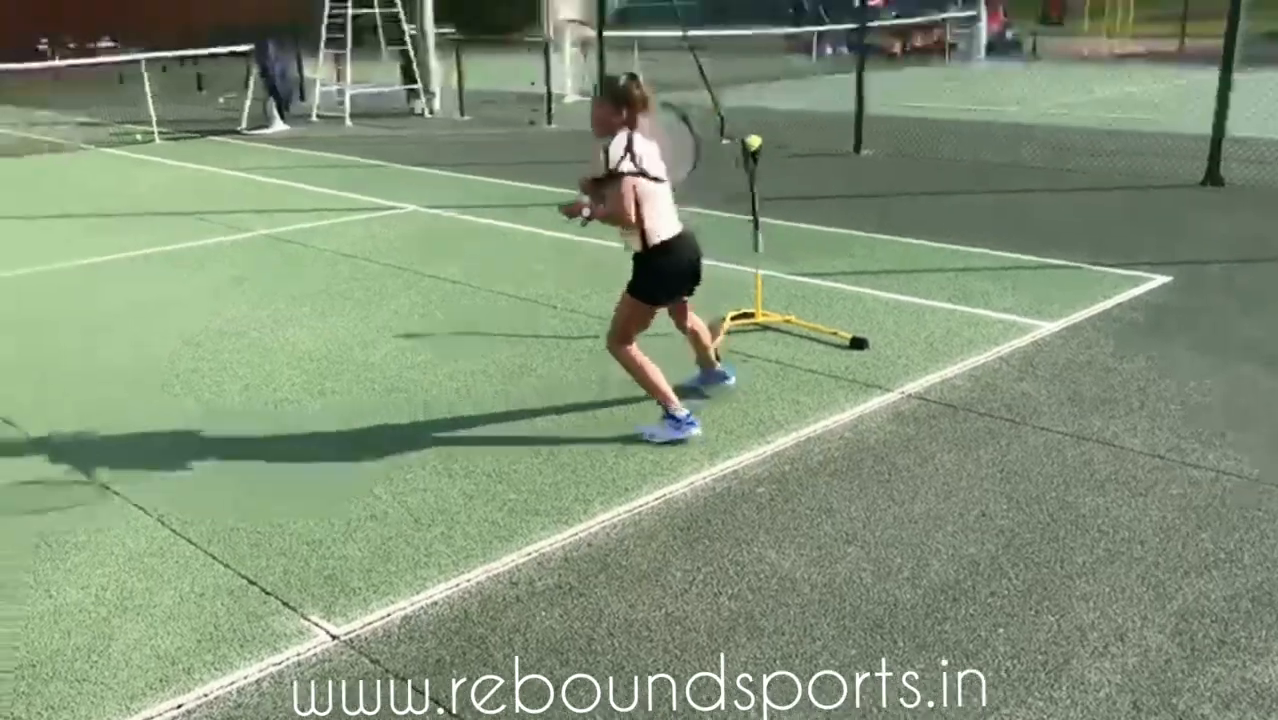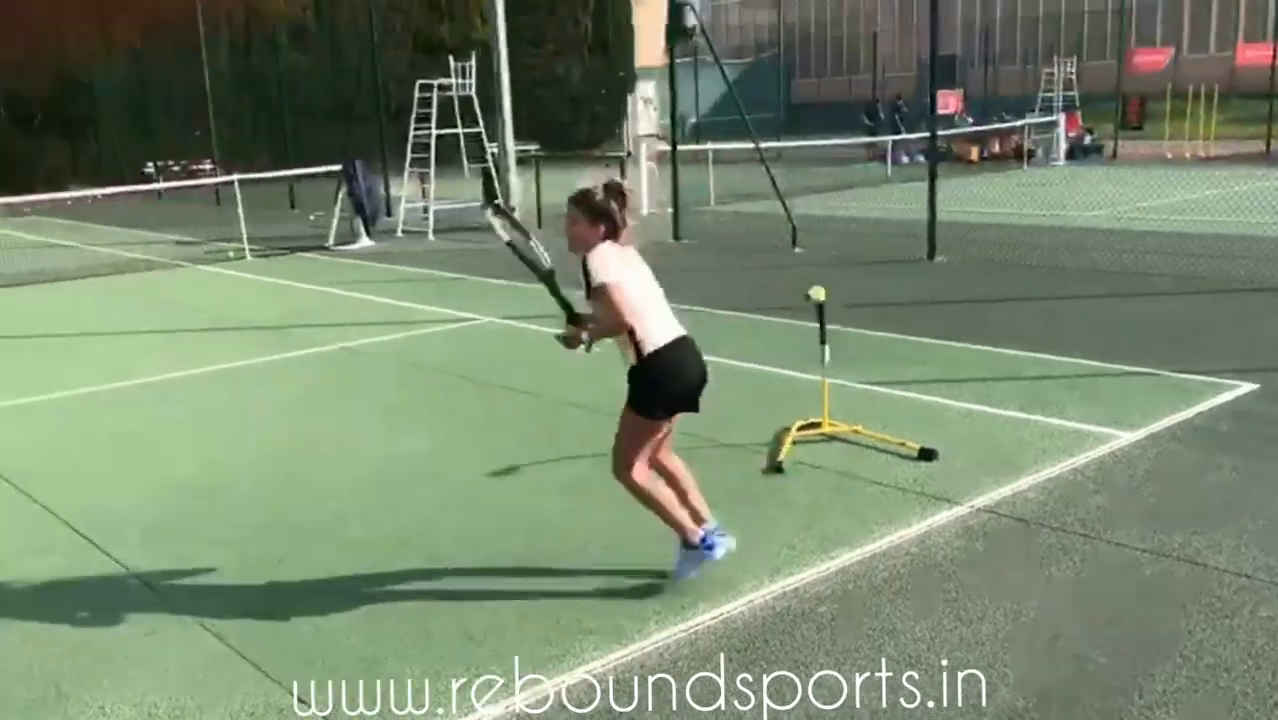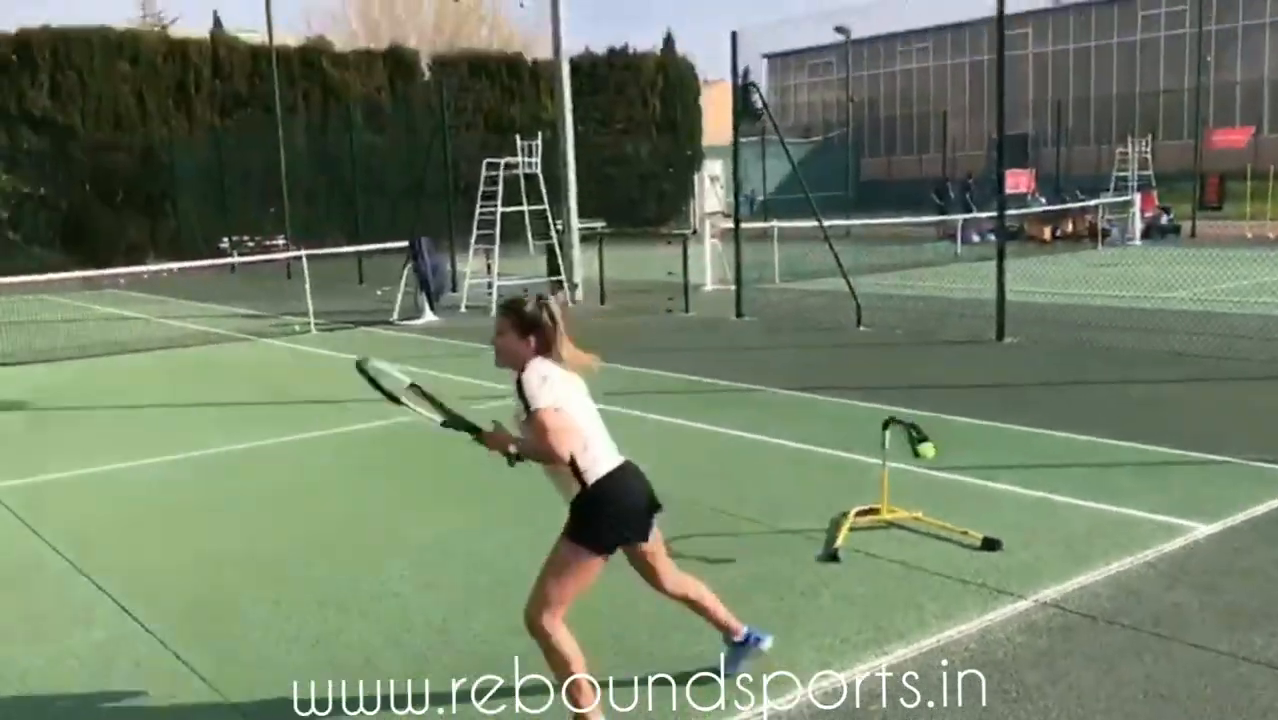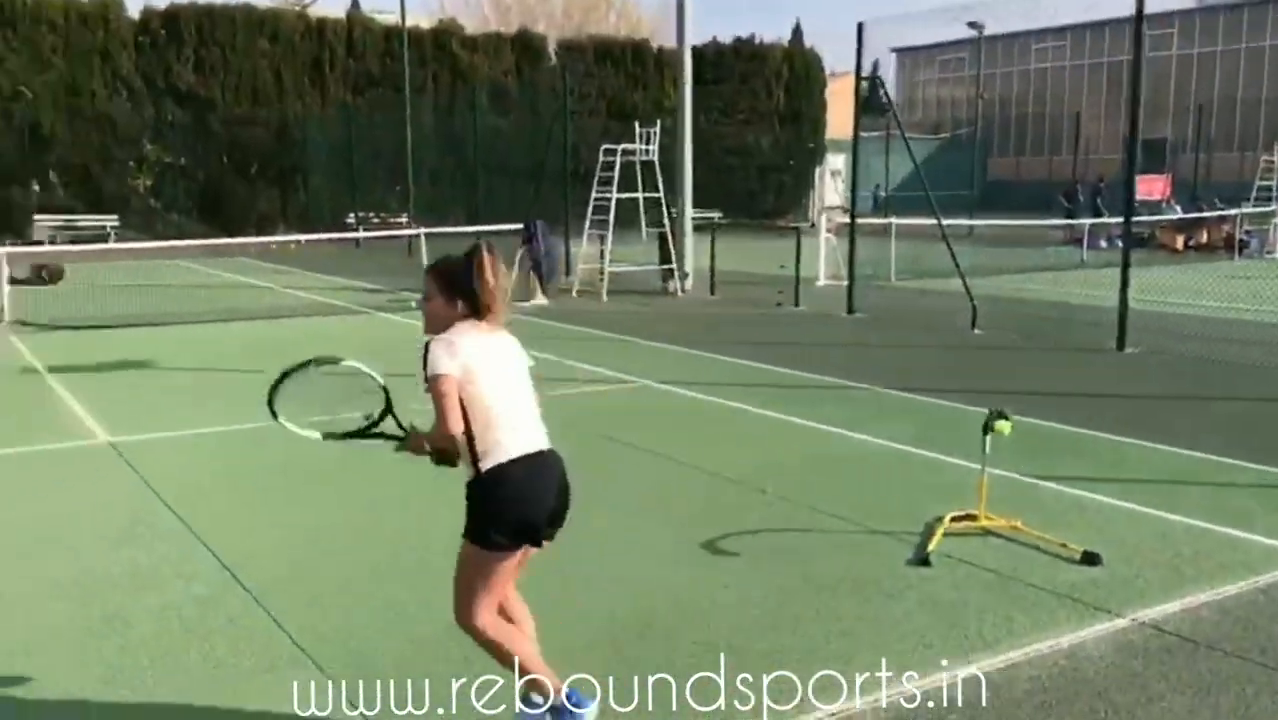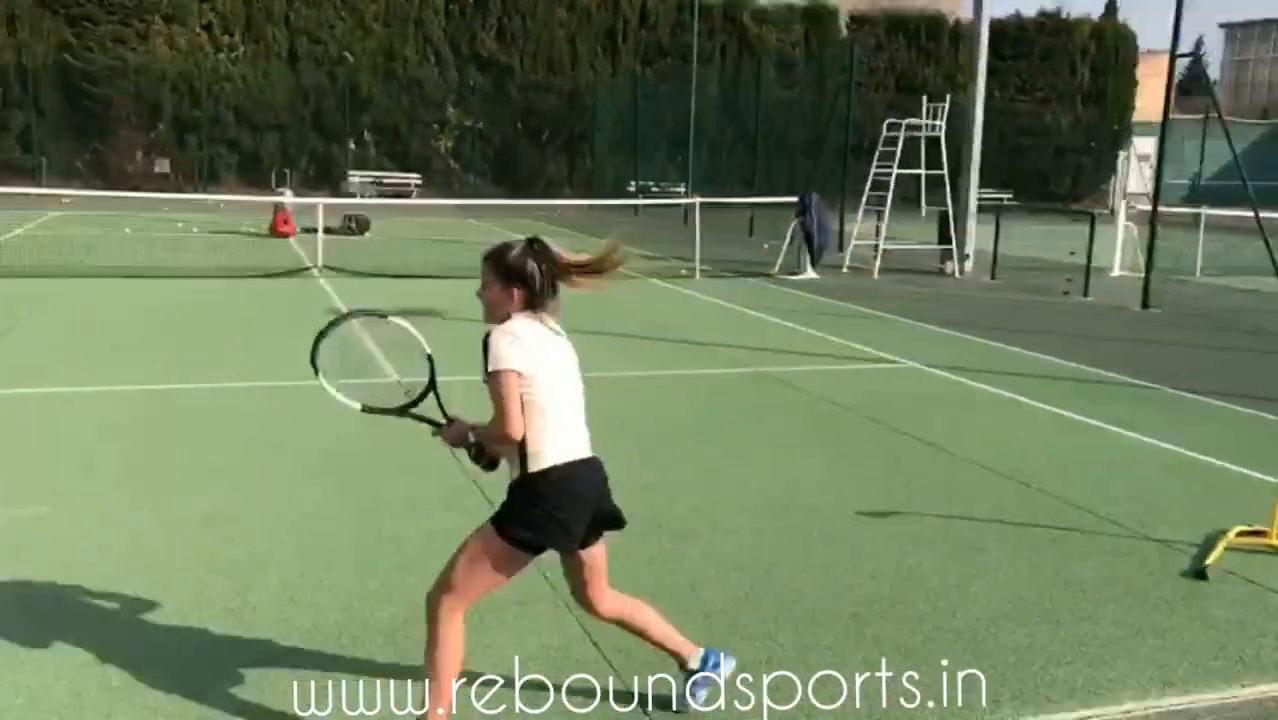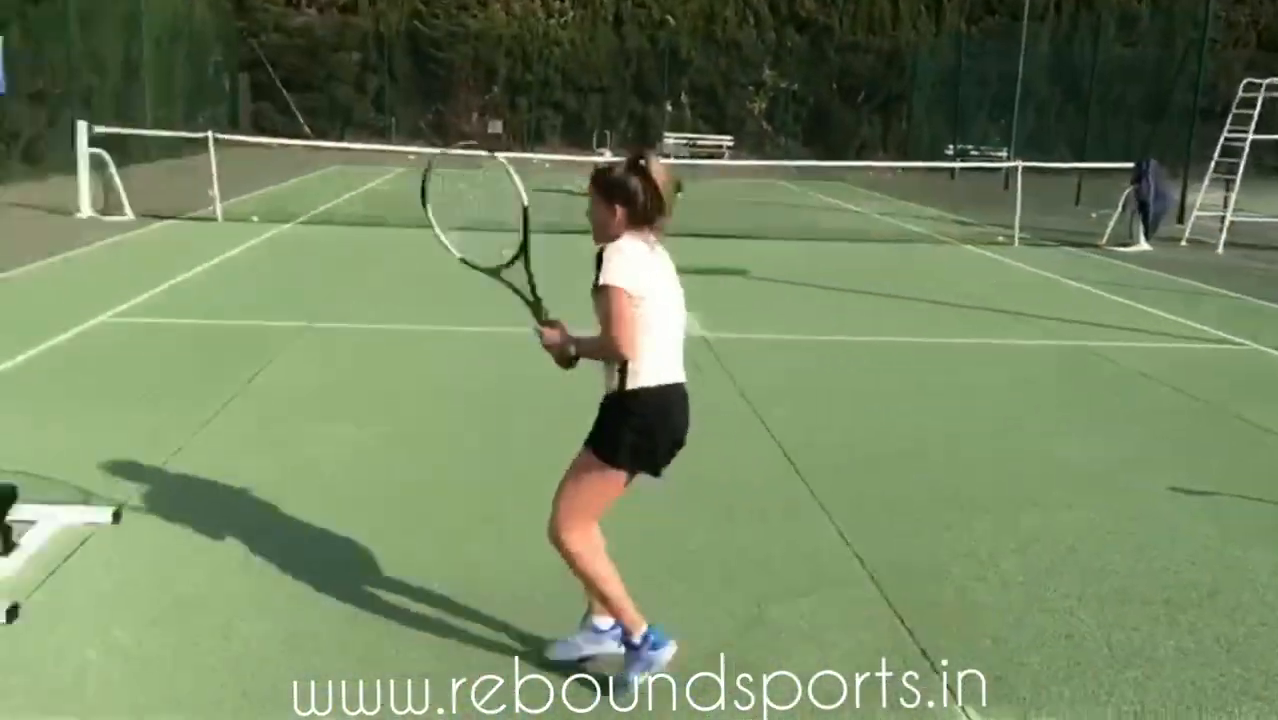
dt=0.2s
person 1, frame 1
left shoulder: (618, 146)
right shoulder: (639, 141)
left elbow: (625, 215)
right elbow: (616, 191)
left wrist: (584, 210)
right wrist: (599, 183)
left hip: (660, 257)
right hip: (681, 245)
left knee: (620, 342)
right knee: (681, 316)
left ankle: (678, 416)
right ankle: (716, 370)
person 1, frame 2
left shoulder: (599, 259)
right shoulder: (621, 252)
left elbow: (620, 320)
left wrist: (584, 334)
right wrist: (587, 323)
left hip: (660, 367)
right hip: (681, 355)
left knee: (628, 469)
right knee: (654, 455)
left ankle: (698, 540)
right ankle: (705, 531)
person 1, frame 3
left shoulder: (532, 378)
right shoulder: (561, 370)
left elbow: (557, 450)
left wrist: (511, 444)
right wrist: (518, 442)
left hip: (602, 501)
right hip: (629, 485)
left knee: (542, 618)
right knee: (662, 577)
right ankle: (741, 637)
person 1, frame 4
left shoulder: (445, 347)
right shoulder: (505, 340)
left elbow: (451, 430)
left wrist: (423, 441)
right wrist: (441, 443)
left hip: (507, 487)
right hip: (547, 473)
left knee: (473, 616)
right knee: (498, 596)
person 1, frame 5
left shoulder: (504, 338)
right shoulder: (553, 334)
left elbow: (512, 430)
left wrist: (467, 432)
right wrist: (490, 441)
left hip: (547, 493)
right hip: (588, 480)
left knee: (445, 601)
right knee: (598, 598)
right ankle: (701, 662)
person 1, frame 6
left shoulder: (618, 256)
right shoulder: (650, 254)
left elbow: (622, 343)
left wrist: (564, 340)
right wrist: (574, 341)
left hip: (642, 411)
right hip: (658, 406)
left knee: (565, 528)
right knee: (579, 517)
left ankle: (644, 637)
right ankle: (607, 624)
